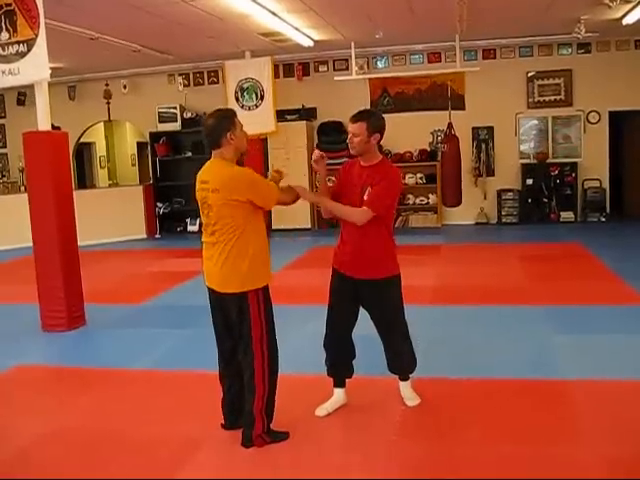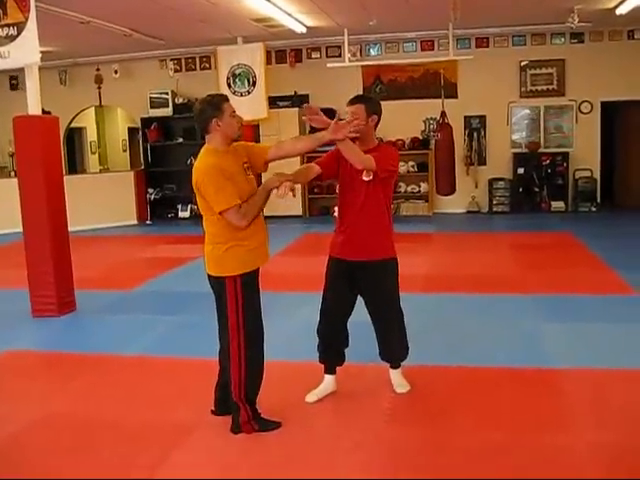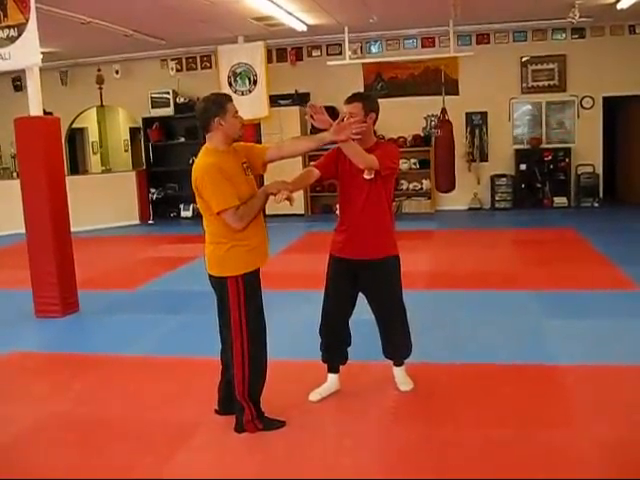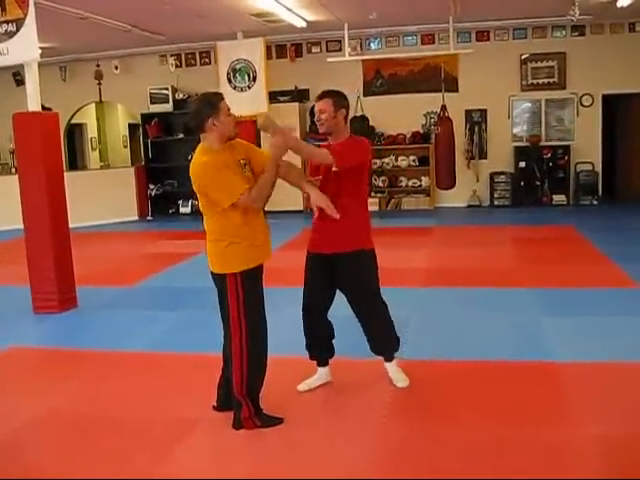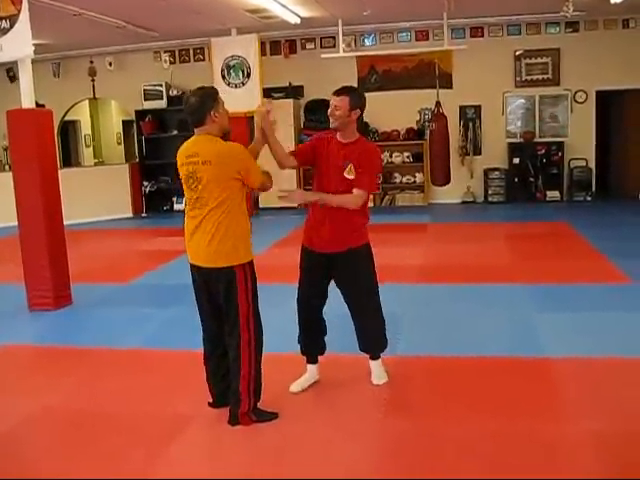
dt=1s
person 1, frame 1
left shoulder: (205, 176)
right shoulder: (240, 177)
right elbow: (287, 197)
left wrist: (269, 187)
right wrist: (292, 189)
left hip: (218, 280)
right hip: (244, 282)
left knee: (231, 352)
right knee: (258, 355)
left ankle: (233, 415)
right ankle: (257, 430)
person 1, frame 2
left shoulder: (239, 152)
right shoulder: (210, 167)
left elbow: (284, 148)
right elbow: (240, 218)
left wrist: (328, 136)
right wrist: (267, 186)
left hip: (241, 262)
right hip: (231, 265)
left knee: (236, 337)
right knee: (244, 340)
left ankle: (225, 401)
right ankle: (245, 416)
person 1, frame 3
left shoulder: (238, 152)
right shoulder: (209, 167)
left elbow: (283, 149)
right elbow: (237, 219)
left wrist: (329, 137)
right wrist: (266, 191)
left hip: (242, 262)
right hip: (232, 265)
left knee: (238, 337)
right knee: (247, 340)
left ankle: (229, 401)
right ankle: (249, 415)
person 1, frame 4
left shoulder: (237, 148)
right shoulder: (205, 165)
left elbow: (281, 167)
right elbow: (254, 200)
left wrist: (310, 189)
right wrist: (275, 155)
left hip: (245, 258)
right hip: (234, 262)
left knee: (240, 332)
right knee: (246, 336)
left ankle: (228, 397)
right ankle: (247, 412)
person 1, frame 5
left shoulder: (185, 153)
right shoulder: (229, 152)
right elbow: (264, 183)
left wrist: (257, 141)
right wrist: (262, 144)
left hip: (199, 257)
right hip: (229, 257)
left knee: (214, 329)
right knee: (244, 332)
left ankle: (221, 393)
right ankle: (244, 408)
person 2, frame 1
left shoulder: (390, 175)
right shoulder: (347, 169)
left elbow: (361, 216)
right elbow: (330, 213)
left wrist: (314, 198)
right wrist: (321, 176)
left hip: (379, 270)
right hip: (344, 266)
left knee: (393, 328)
right knee: (336, 331)
left ankle: (405, 383)
right ankle: (339, 392)
person 2, frame 2
left shoulder: (388, 154)
right shoulder: (340, 154)
left elbow: (362, 163)
right elbow: (313, 169)
left wrist: (331, 129)
right wrist: (291, 178)
left hip: (378, 254)
right hip: (342, 252)
left knee: (387, 315)
right knee: (331, 317)
left ankle: (395, 370)
right ankle: (329, 378)
person 2, frame 3
left shoulder: (389, 152)
right shoulder: (339, 154)
left elbow: (366, 163)
right elbow: (313, 172)
left wrist: (333, 129)
right wrist: (289, 186)
left hip: (380, 253)
right hip: (343, 251)
left knee: (391, 314)
right knee: (333, 316)
left ankle: (399, 368)
right ankle: (333, 377)
person 2, frame 4
left shoulder: (360, 147)
right shoulder: (317, 152)
left elbow: (323, 158)
left wrist: (281, 133)
left hip: (355, 246)
right hip: (320, 246)
left knee: (370, 307)
right knee: (313, 310)
left ankle: (391, 363)
right ankle: (322, 369)
person 2, frame 5
left shoulder: (369, 153)
right shoulder: (320, 143)
left elbow: (357, 201)
right elbow: (287, 162)
left wrist: (312, 196)
right wrist: (268, 133)
left hip: (352, 246)
right hip: (315, 243)
left knee: (365, 305)
right knee: (308, 305)
left ankle: (375, 361)
right ankle: (312, 368)
